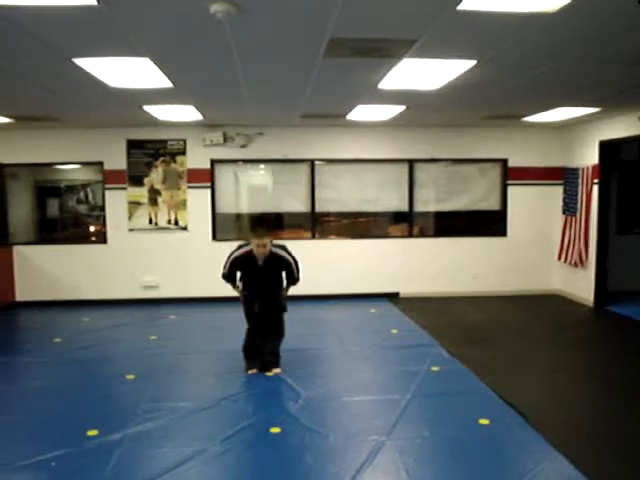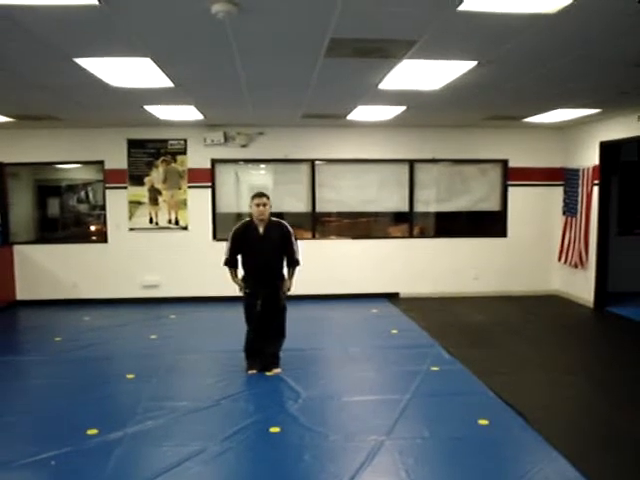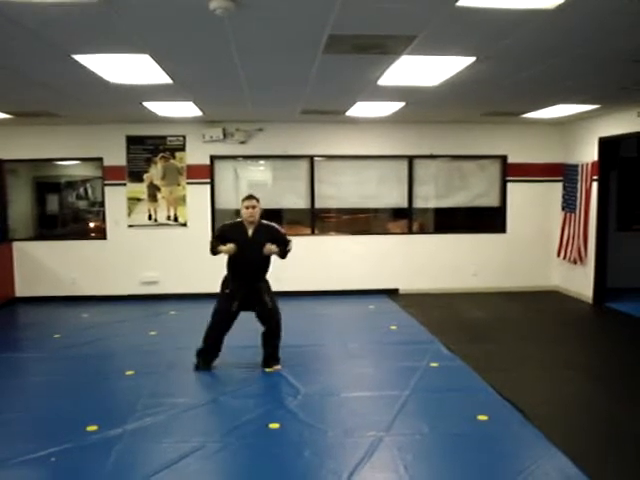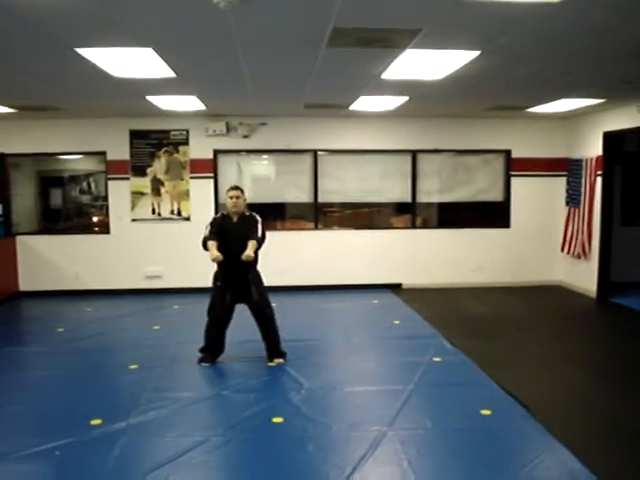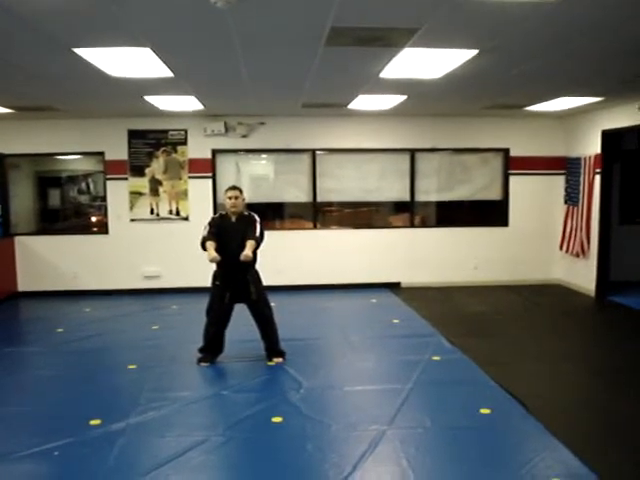
dt=1s
person 1, frame 1
left shoulder: (282, 256)
right shoulder: (239, 256)
left elbow: (294, 275)
right elbow: (227, 274)
left wrist: (284, 291)
right wrist: (238, 289)
left hip: (273, 293)
right hip: (250, 293)
left knee: (275, 326)
right knee: (254, 326)
left ankle: (271, 362)
right ankle: (252, 363)
person 1, frame 2
left shoulder: (282, 228)
right shoulder: (241, 230)
left elbow: (292, 256)
right elbow: (231, 256)
left wrist: (289, 280)
right wrist: (236, 280)
left hip: (276, 286)
right hip: (252, 287)
left knee: (276, 326)
right knee: (254, 326)
left ankle: (272, 362)
right ankle: (253, 362)
person 1, frame 3
left shoulder: (270, 229)
right shoulder: (229, 228)
left elbow: (286, 244)
right elbow: (214, 242)
left wrist: (276, 250)
right wrist: (222, 249)
left hip: (259, 285)
right hip: (233, 285)
left knee: (273, 320)
right knee: (219, 322)
left ankle: (271, 359)
right ankle: (205, 357)
person 1, frame 4
left shoulder: (253, 220)
right shoulder: (218, 221)
left elbow: (256, 237)
right elbow: (209, 238)
left wrist: (250, 250)
right wrist: (213, 250)
left hip: (249, 275)
right hip: (225, 275)
left knee: (264, 313)
right knee: (217, 315)
left ankle: (275, 352)
right ankle: (210, 353)
person 1, frame 5
left shoulder: (252, 219)
right shoulder: (217, 221)
left elbow: (254, 237)
right elbow: (208, 238)
left wrist: (249, 250)
right wrist: (211, 251)
left hip: (248, 275)
right hip: (223, 275)
left knee: (263, 312)
right knee: (216, 314)
left ankle: (274, 351)
right ankle: (210, 352)
